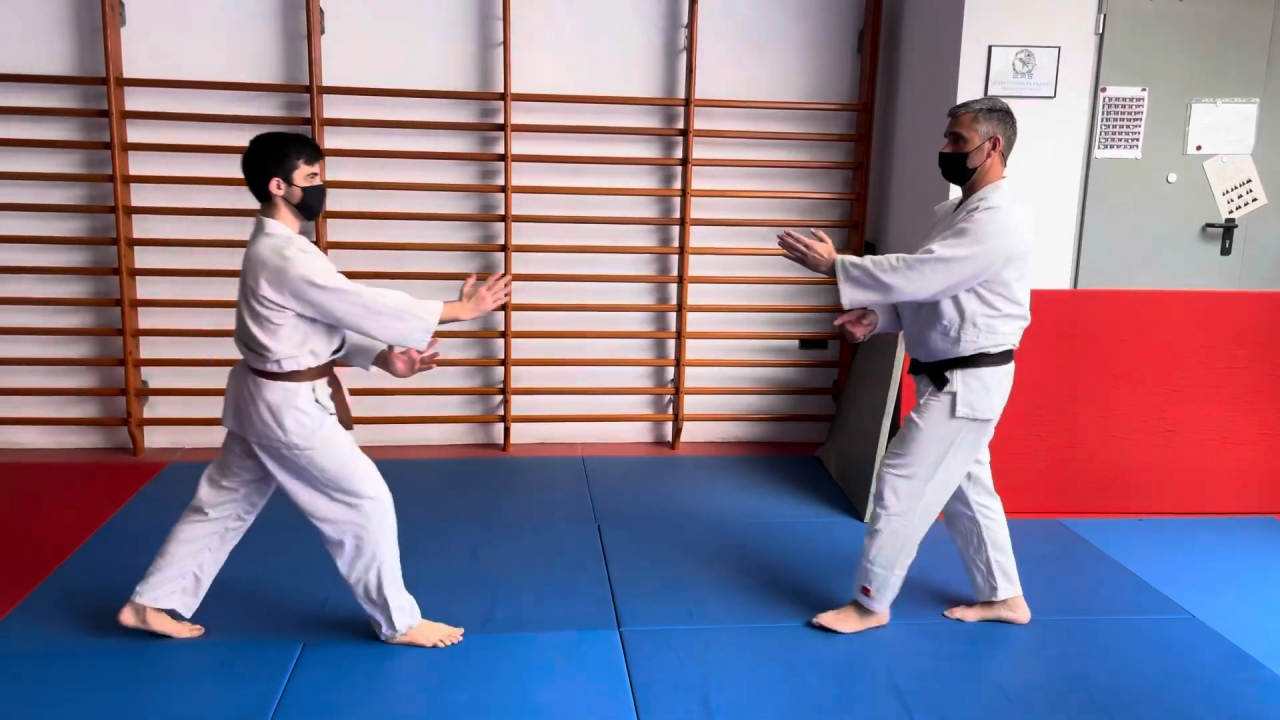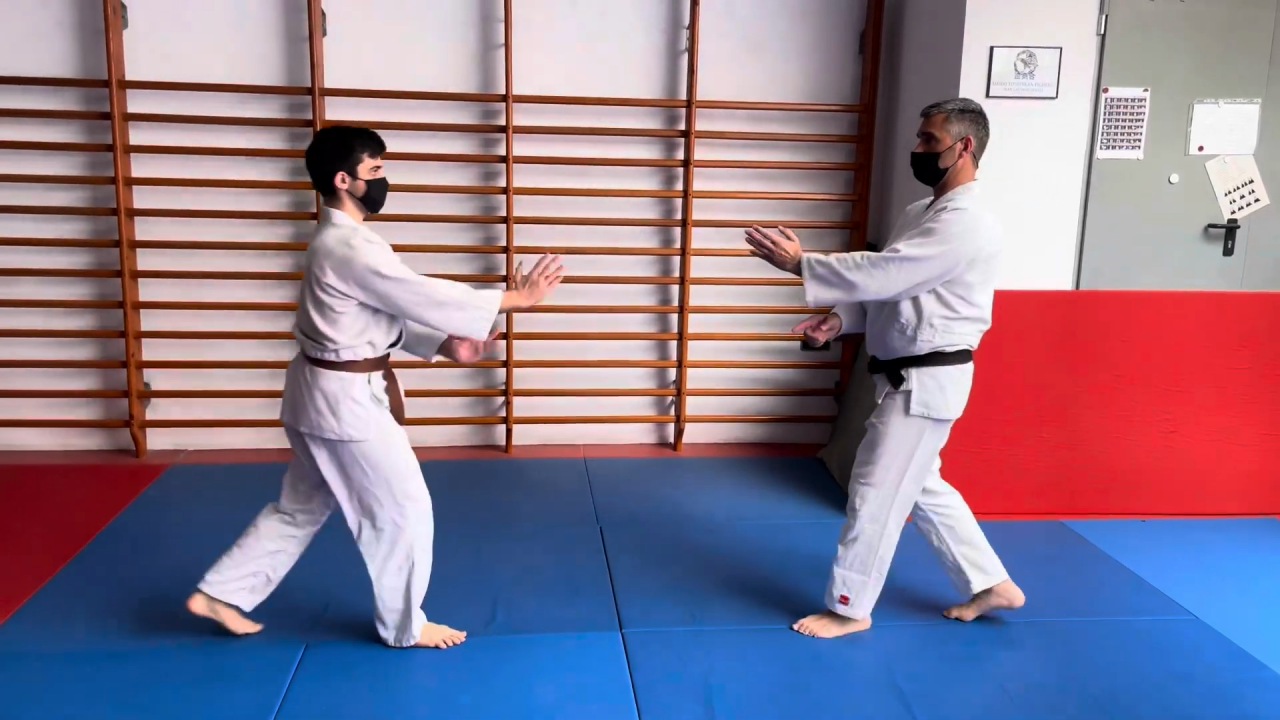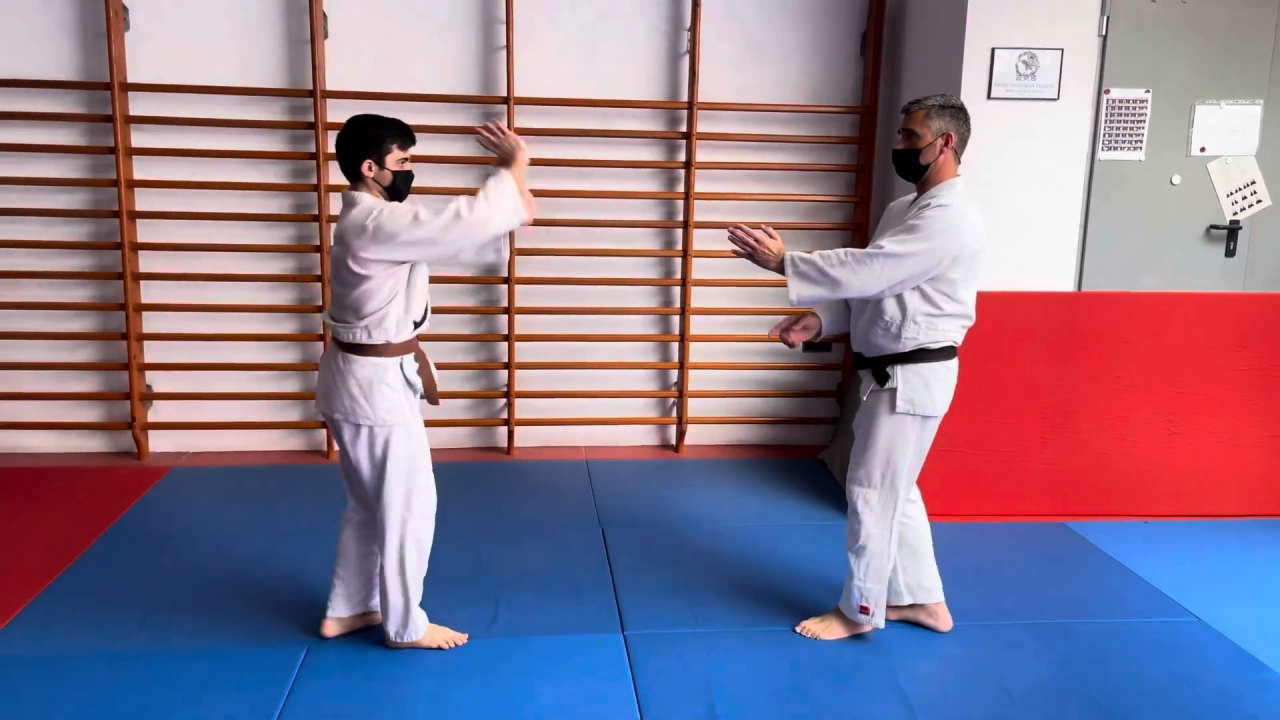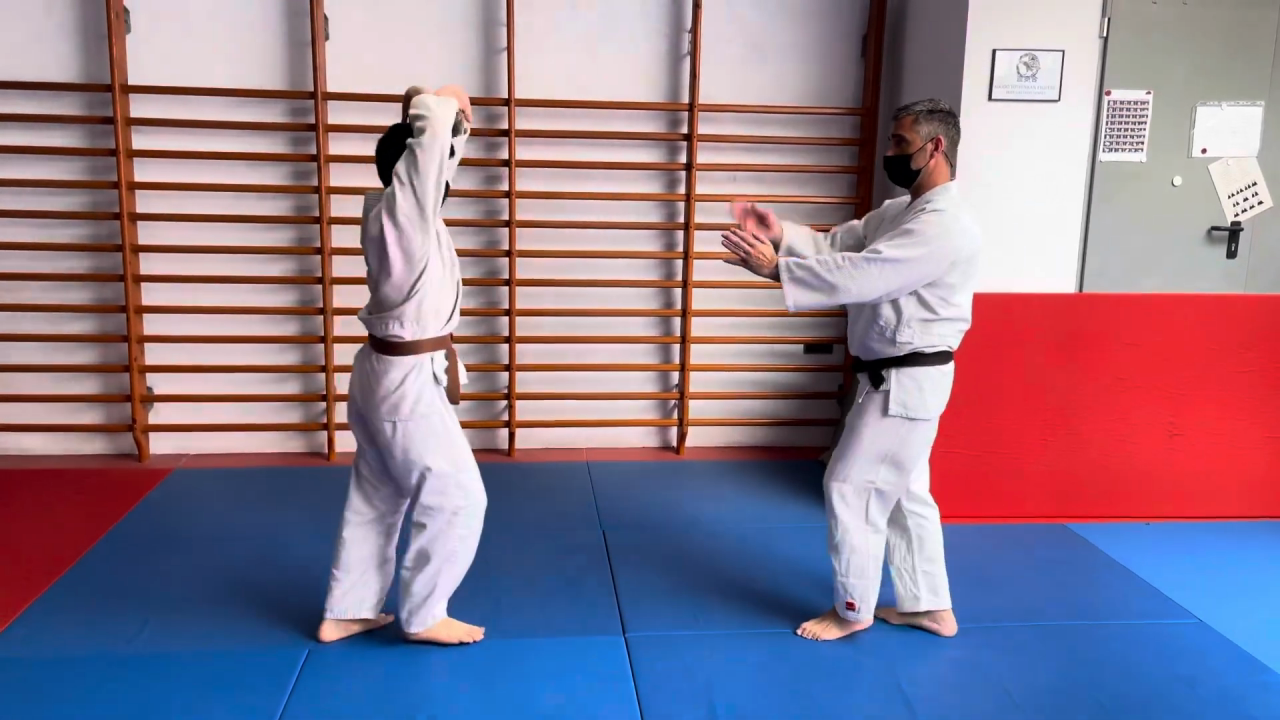
dt=0.2s
person 1, frame 1
left shoulder: (999, 222)
right shoulder: (952, 212)
left elbow: (921, 274)
right elbow: (921, 284)
left wrist: (835, 265)
right wrist: (874, 315)
left hip: (970, 382)
right hip: (949, 378)
left knee: (903, 483)
right knee: (966, 488)
left ankle: (871, 601)
right ankle: (1003, 596)
person 1, frame 2
left shoulder: (966, 224)
right shoulder: (922, 212)
left elbow: (884, 272)
right elbow: (889, 281)
left wrist: (800, 263)
right wrist: (839, 319)
left hip: (924, 380)
right hip: (909, 375)
left knee: (874, 492)
right knee: (922, 486)
left ankle: (848, 609)
right ankle: (990, 585)
person 1, frame 3
left shoulder: (951, 220)
right shoulder: (905, 209)
left elbow: (866, 269)
right elbow: (867, 274)
left wrist: (783, 261)
right wrist: (816, 321)
left hip: (912, 377)
right hip: (892, 372)
left knee: (872, 492)
right knee: (891, 489)
left ankle: (860, 611)
right ankle: (923, 599)
person 1, frame 4
left shoulder: (946, 226)
right shoulder: (895, 212)
left elbow: (860, 274)
right elbow: (838, 246)
left wrist: (776, 268)
right wrist: (781, 234)
left hip: (907, 381)
right hip: (892, 377)
left knee: (849, 485)
right knee: (905, 493)
left ankle: (854, 607)
right ankle: (931, 605)
person 2, frame 1
left shoulder: (280, 245)
right shoulder: (283, 258)
left elbow: (335, 318)
right elbow: (360, 305)
left wrist: (383, 357)
right wrist: (457, 309)
left hip: (267, 397)
right hip: (292, 406)
left knee: (222, 505)
right knee: (368, 506)
left ankle: (149, 602)
right ankle: (397, 620)
person 2, frame 2
left shoulder: (339, 237)
right shoulder: (349, 248)
left elbow: (393, 310)
right elbow: (420, 295)
left wrist: (447, 343)
right wrist: (513, 298)
left hip: (323, 389)
right hip: (345, 397)
left knee: (302, 508)
right knee: (403, 509)
left ankle: (220, 591)
right ankle: (402, 624)
person 2, frame 3
left shoulder: (367, 216)
right shoulder: (379, 222)
left elbow: (456, 233)
right elbow: (465, 221)
left wrist: (508, 212)
right wrist: (513, 168)
left hip: (358, 372)
right hip: (375, 381)
left knee: (370, 505)
right knee: (407, 505)
left ankle: (347, 610)
right ankle: (405, 623)
person 2, frame 4
left shoulder: (392, 214)
right shoulder: (400, 210)
left elbow: (441, 140)
right elbow: (427, 144)
left wrist: (452, 109)
right wrist: (432, 104)
left hip: (385, 375)
right hip: (409, 383)
left knee: (376, 501)
right knee: (458, 497)
left ankle: (345, 612)
right ankle: (423, 613)
